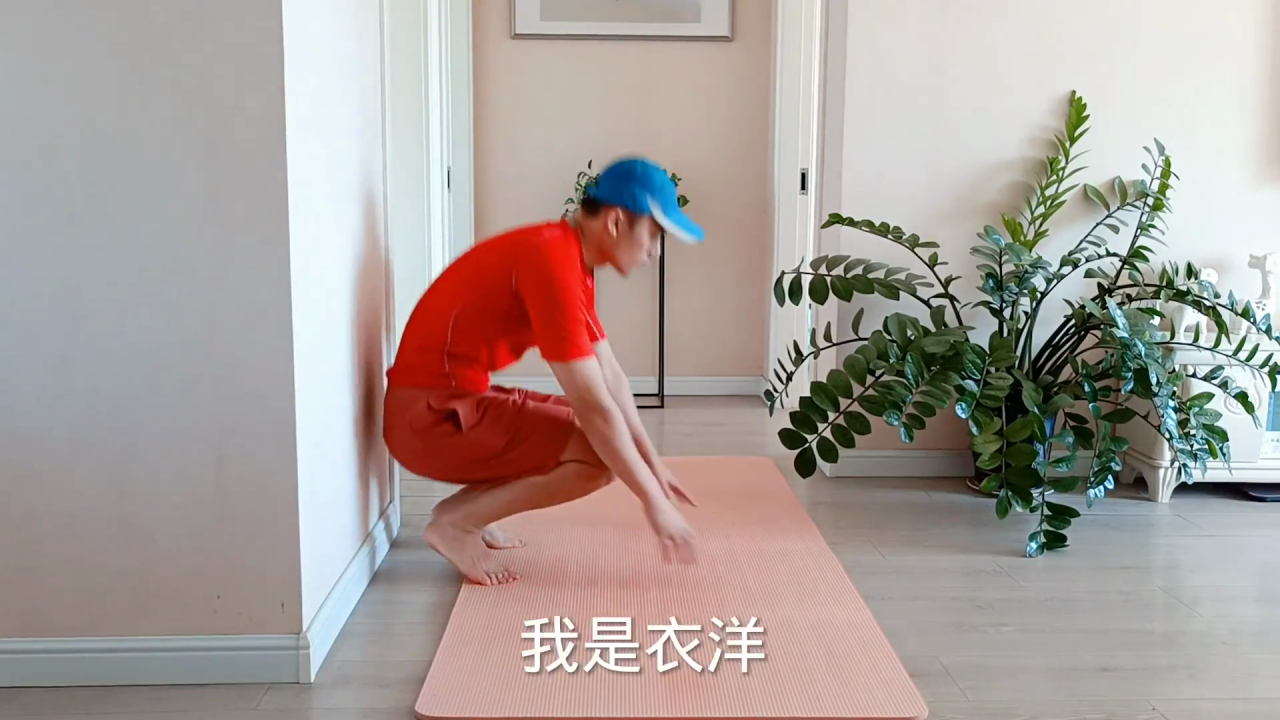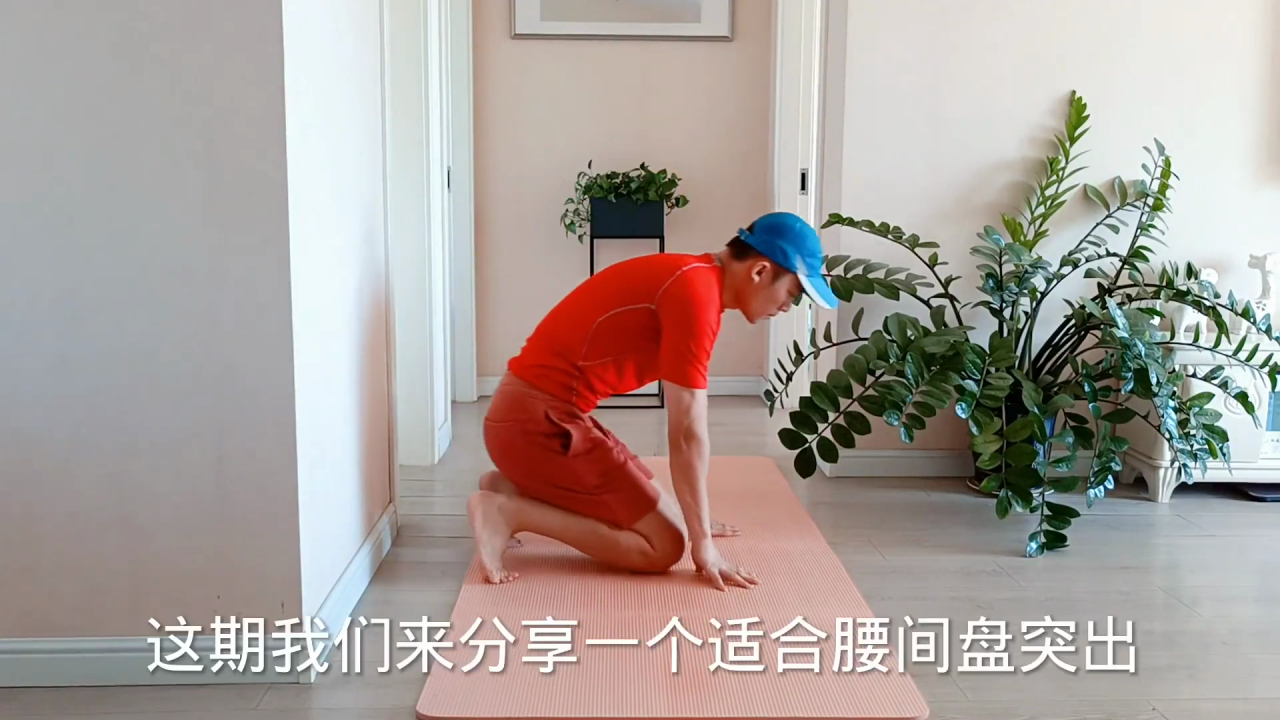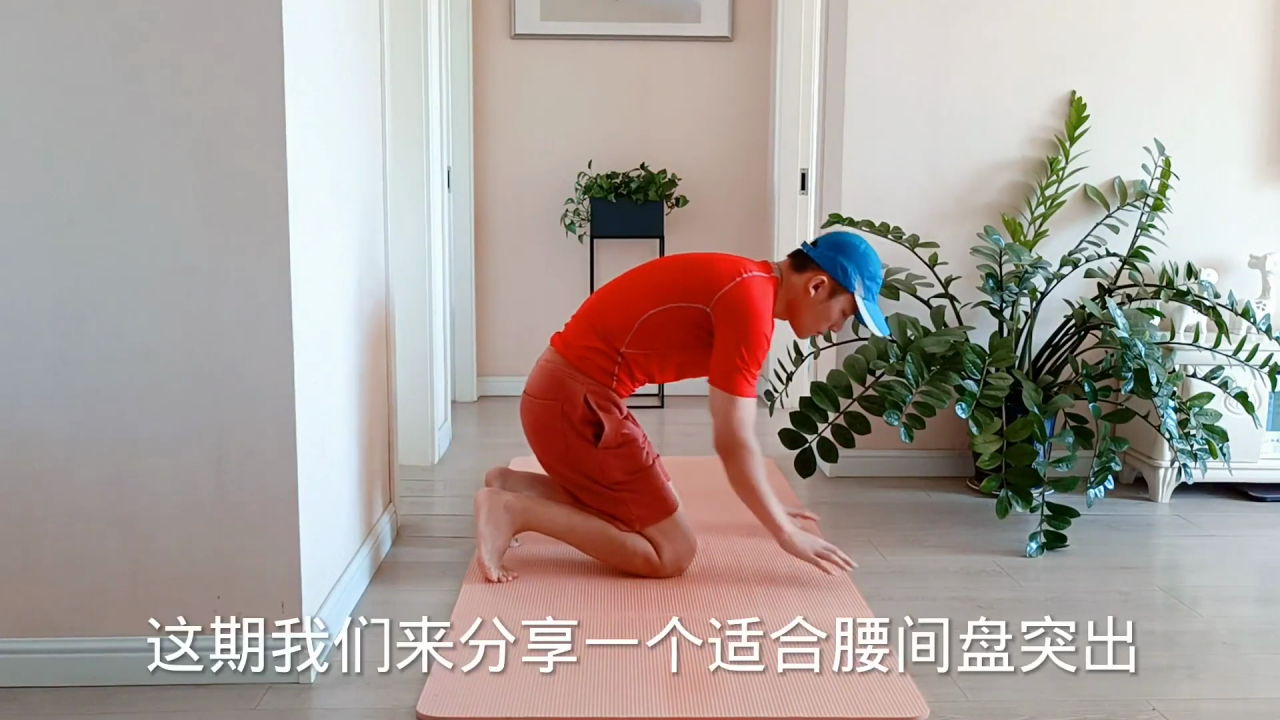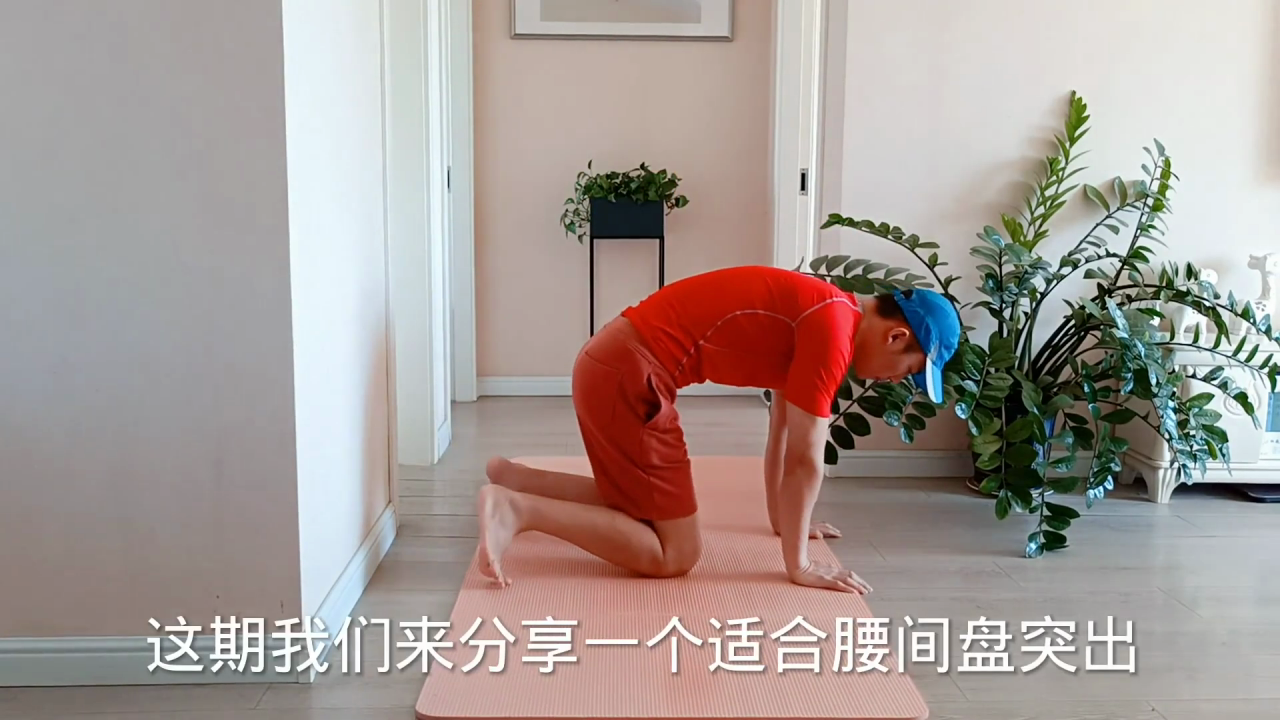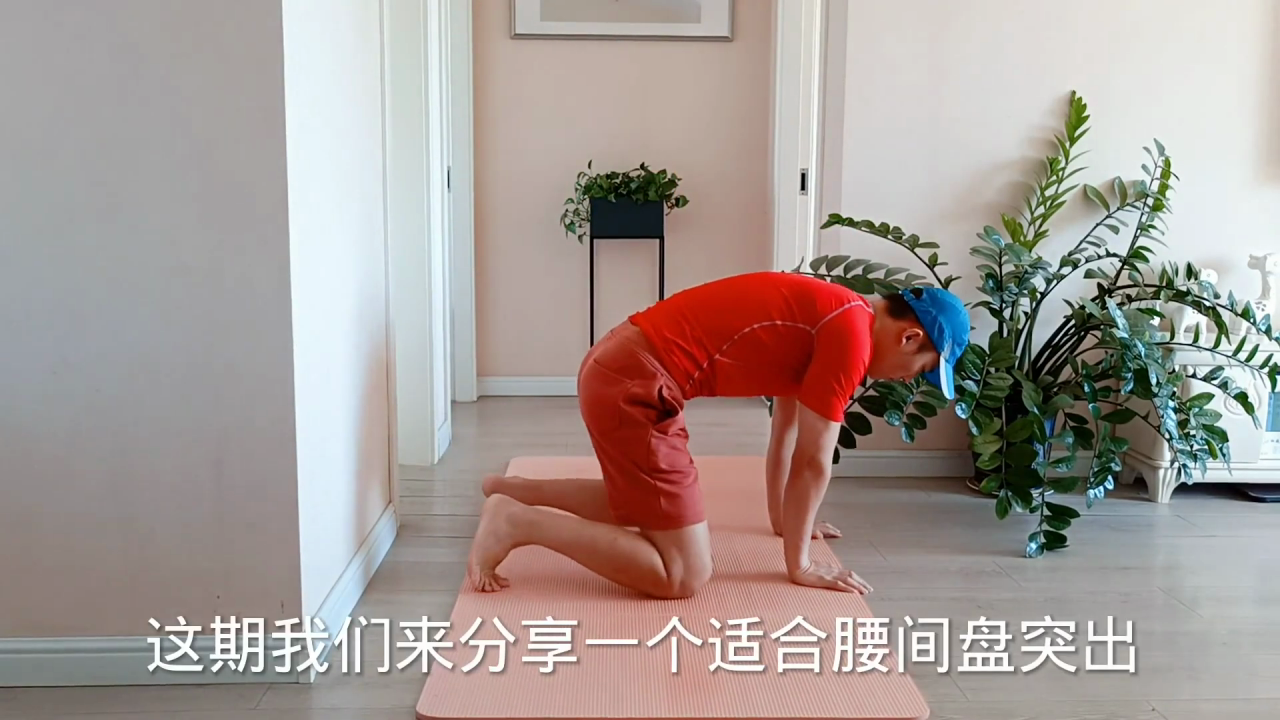
dt=0.7s
person 1, frame 1
left shoulder: (569, 259)
right shoulder: (553, 264)
left elbow: (609, 374)
right elbow: (593, 403)
left wrist: (653, 463)
right wrist: (654, 503)
left hip: (453, 398)
right hip: (431, 416)
left knee: (597, 443)
right knee: (598, 458)
left ankle: (469, 510)
right ankle: (457, 524)
person 1, frame 2
left shoulder: (695, 279)
right shoulder: (696, 294)
left elbow: (685, 422)
right elbow: (687, 432)
left wrist: (689, 517)
right wrist: (700, 541)
left hip: (538, 409)
right hip: (538, 419)
left knee: (659, 512)
right knee: (662, 546)
left ankle: (509, 487)
right ankle: (506, 511)
person 1, frame 3
left shoulder: (748, 285)
right shoulder: (751, 304)
left elbow: (732, 424)
right elbow: (734, 442)
left wrist: (763, 503)
right wrist: (786, 534)
left hip: (568, 388)
right hip: (576, 400)
left knee: (641, 509)
right knee: (672, 554)
left ankle: (513, 486)
right ankle: (513, 510)
person 1, frame 4
left shoulder: (819, 312)
right shoulder: (833, 329)
left elbow: (783, 430)
right elbow: (805, 459)
left wrist: (783, 519)
right wrist: (798, 564)
left hip: (611, 361)
right hip: (628, 375)
left knee: (638, 509)
right knee: (674, 554)
left ankle: (516, 479)
right ankle: (515, 507)
person 1, frame 5
left shoulder: (824, 314)
right shoulder: (851, 334)
left elbow: (785, 430)
right elbow: (812, 461)
left wrist: (784, 520)
right wrist: (798, 564)
left hip: (612, 363)
right hip: (636, 386)
left knee: (640, 507)
right knee: (684, 577)
left ankle: (513, 491)
right ankle: (516, 521)
